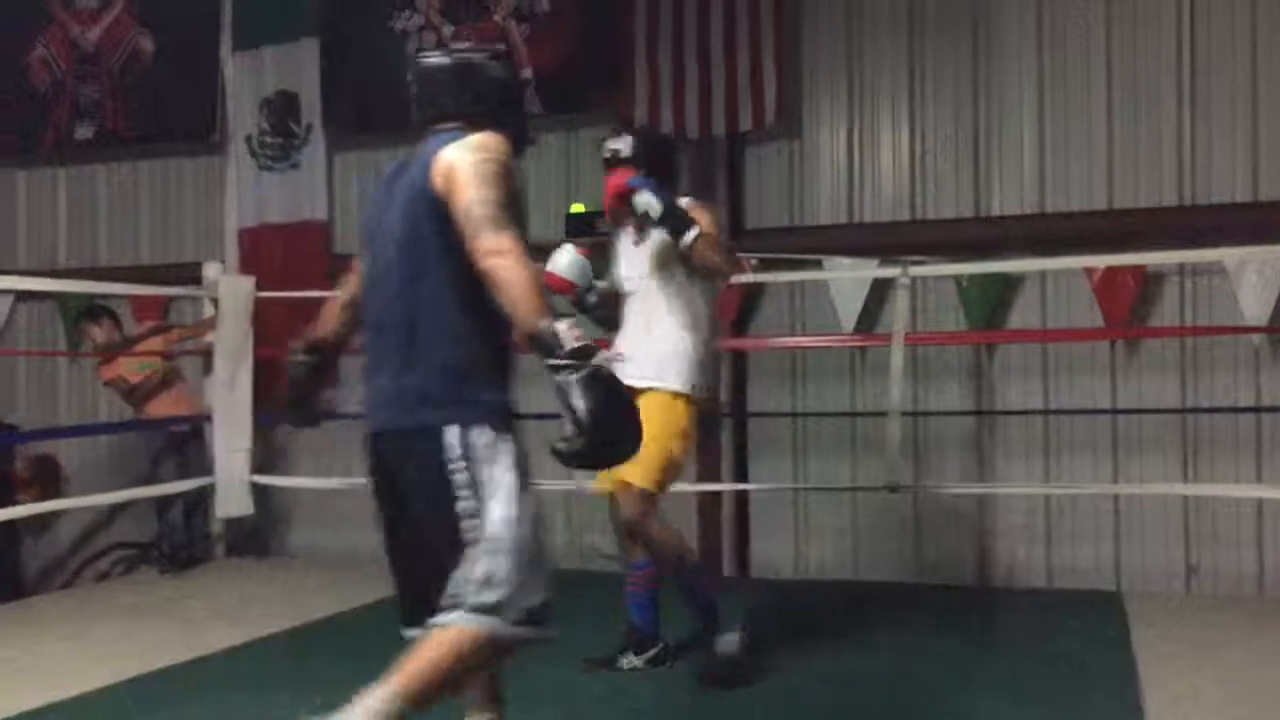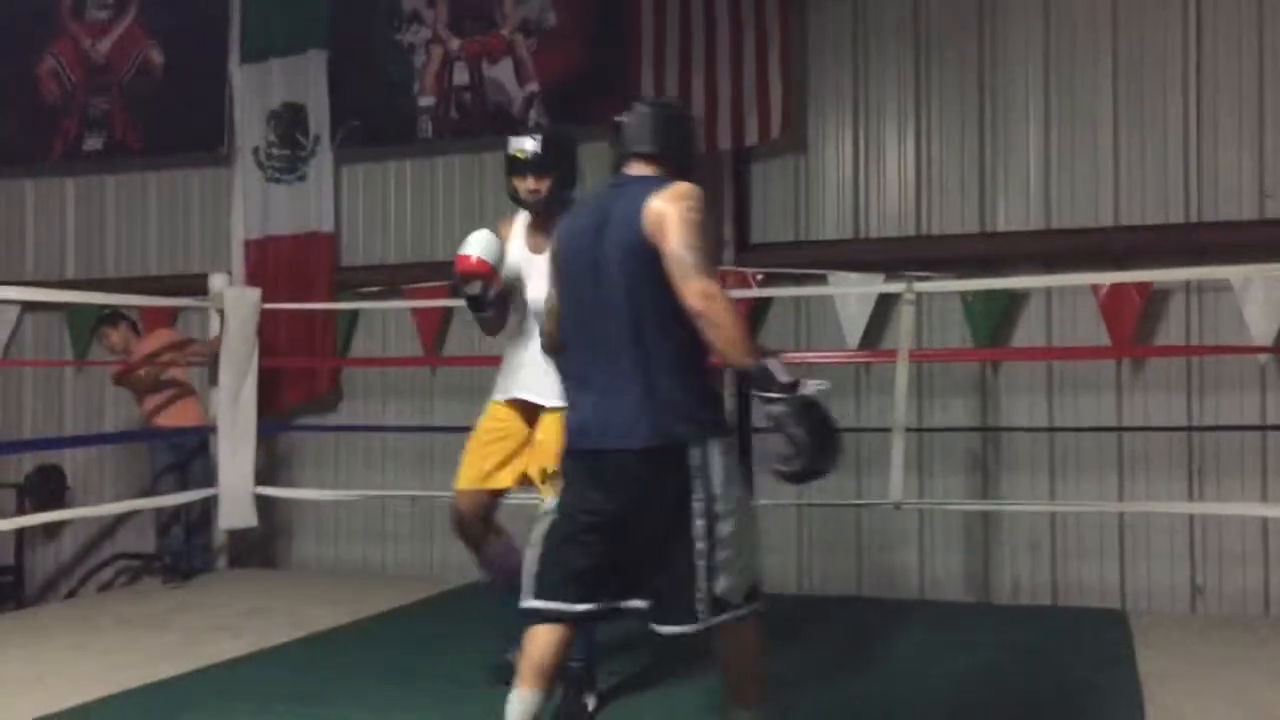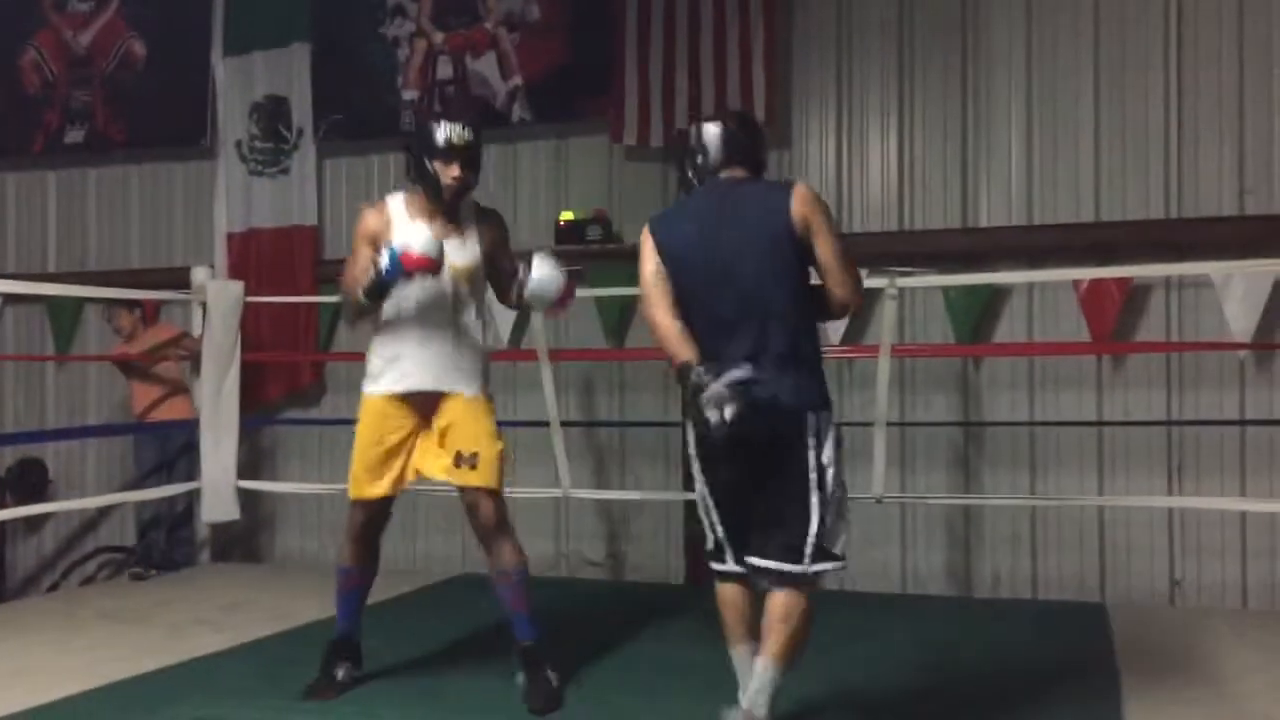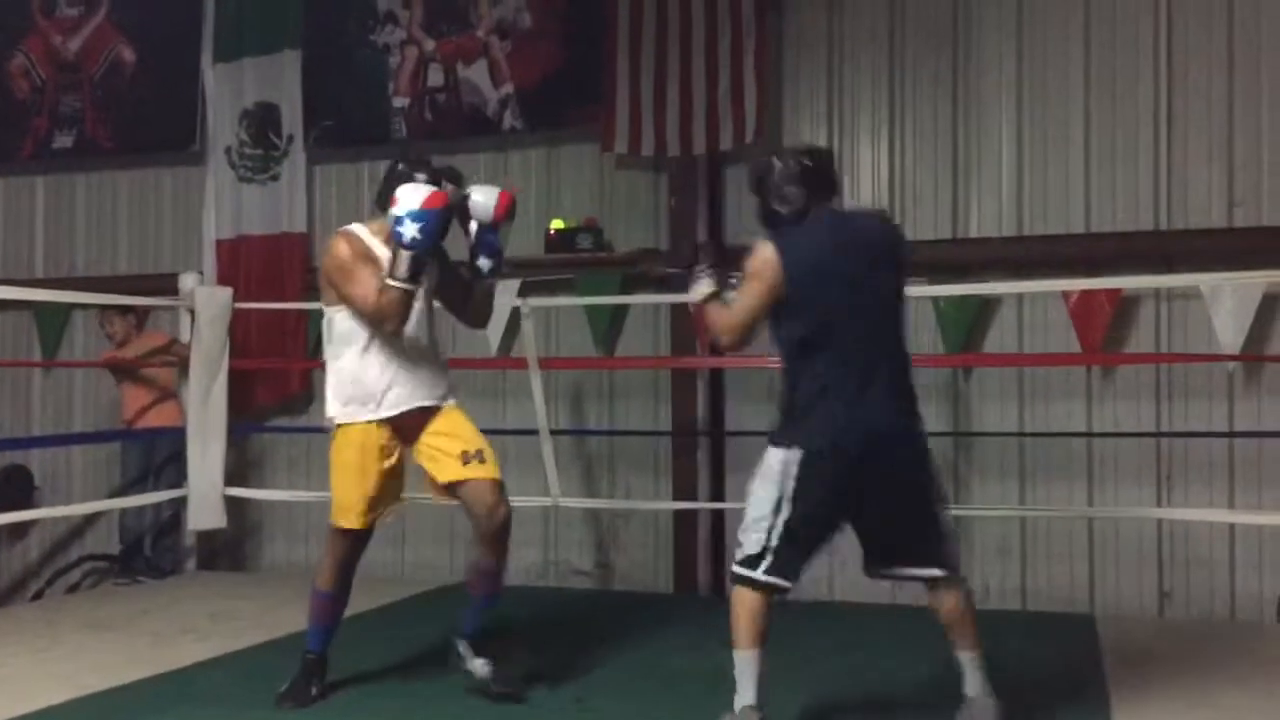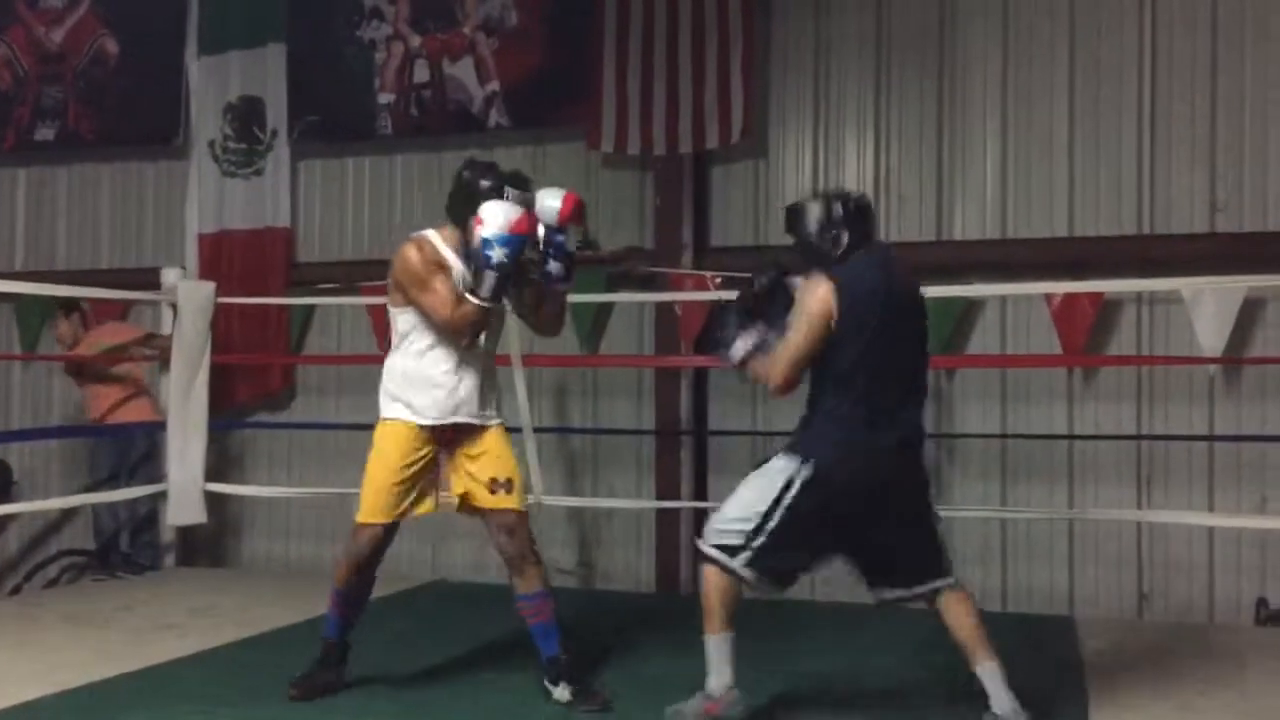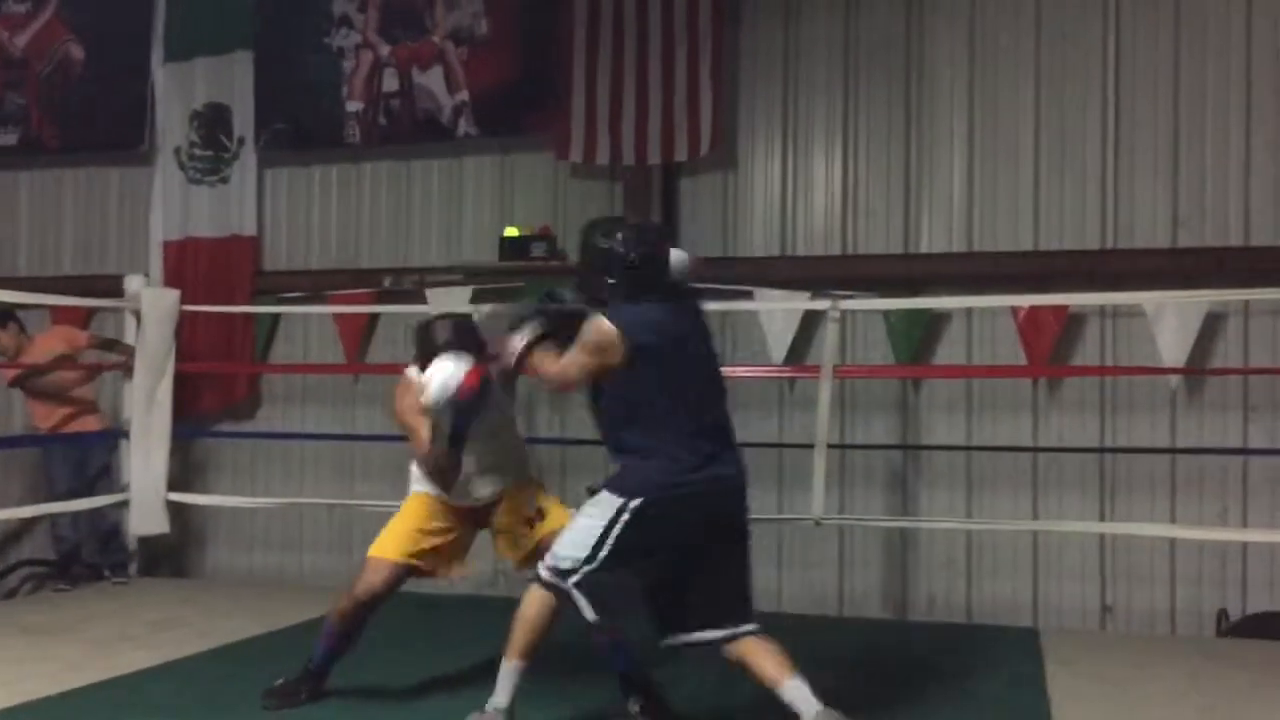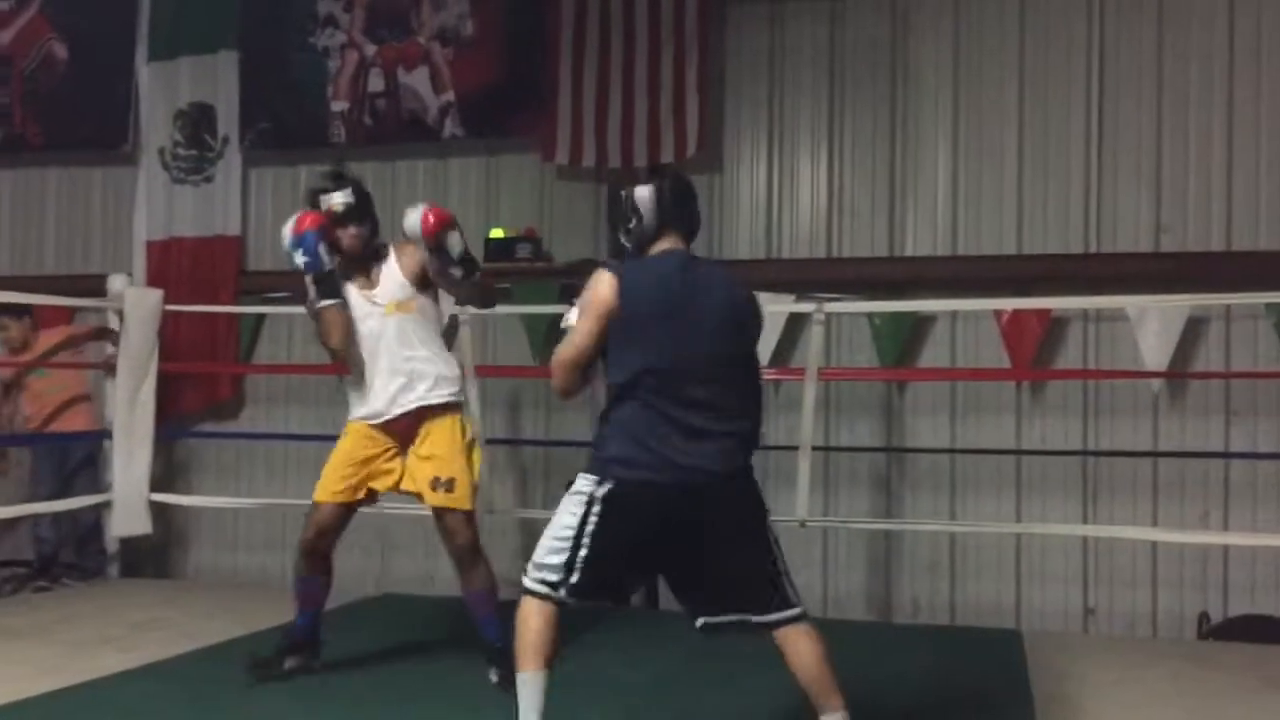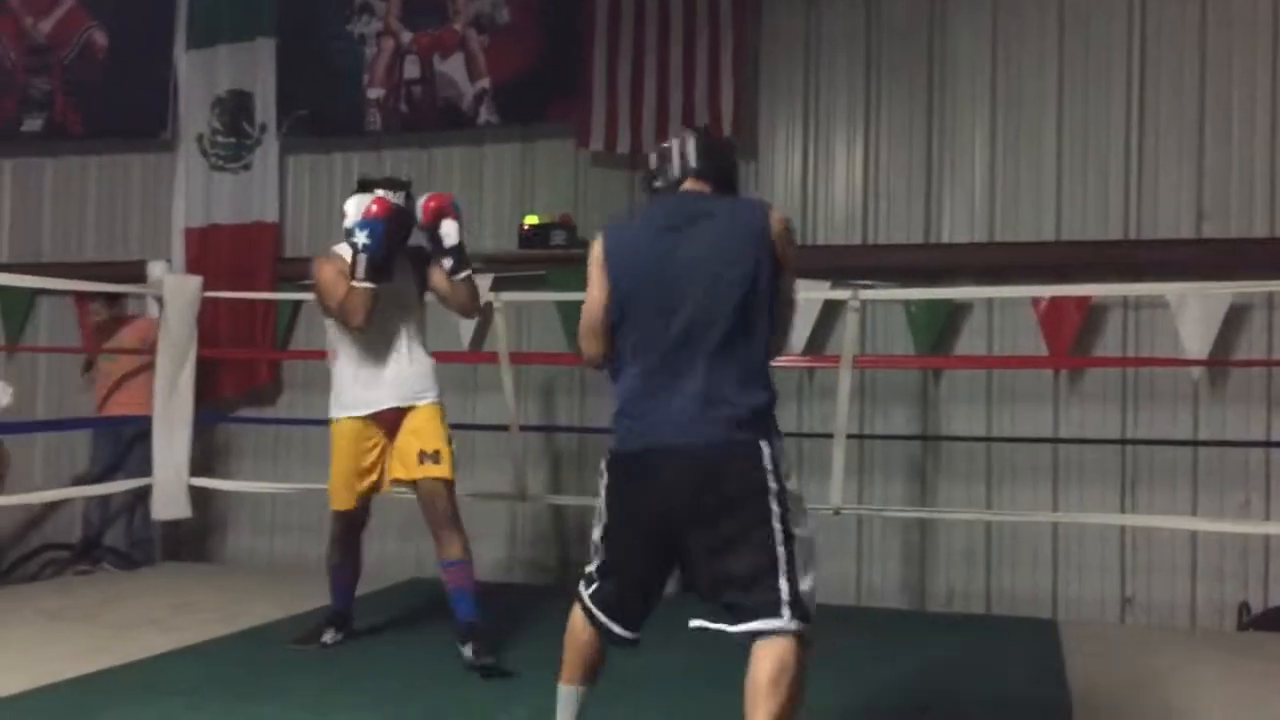
dt=0.4s
person 1, frame 1
left shoulder: (397, 180)
right shoulder: (478, 151)
left elbow: (353, 290)
right elbow: (497, 253)
left wrist: (309, 359)
right wrist: (568, 358)
left hip: (395, 419)
right hip: (454, 414)
left knee: (456, 604)
right knee: (500, 608)
person 1, frame 2
left shoulder: (572, 223)
right shoulder: (674, 202)
left elbow: (553, 332)
right elbow: (702, 300)
right wrist: (772, 383)
left hip: (593, 437)
right hip: (673, 434)
left knee: (560, 598)
right knee: (727, 596)
person 1, frame 3
left shoulder: (662, 230)
right shoulder: (796, 201)
left elbow: (662, 318)
right elbow: (845, 297)
left wrist: (705, 378)
left hip: (717, 410)
right hip: (792, 406)
left knee: (731, 558)
right knee: (797, 565)
person 1, frame 4
left shoulder: (774, 253)
right shoulder: (883, 233)
left elbow: (728, 334)
left wrist: (704, 291)
left hip: (814, 437)
right hip: (893, 431)
left knee: (752, 569)
right knee: (934, 566)
person 1, frame 5
left shoulder: (826, 286)
right shoulder: (903, 287)
left elbow: (780, 376)
left wrist: (737, 338)
right wrist: (788, 292)
left hip: (826, 461)
right hip: (897, 465)
left knee: (718, 550)
right knee: (935, 584)
person 1, frame 6
left shoulder: (609, 326)
right shoulder: (680, 303)
left elbow: (558, 374)
left wrist: (521, 347)
left hip: (655, 491)
right hip: (719, 490)
left knee: (553, 578)
right knee: (730, 631)
person 1, frame 7
left shoulder: (612, 283)
right shoulder: (735, 292)
left elbow: (563, 379)
left wrist: (578, 325)
left hip: (628, 477)
right hip: (721, 480)
left knee: (541, 588)
right knee: (781, 613)
person 1, frame 8
left shoulder: (614, 242)
right shoulder: (768, 225)
left elbow: (595, 350)
left hip: (638, 448)
right hip: (736, 446)
left knee: (597, 599)
right knee: (779, 621)
person 2, frame 1
left shoulder: (688, 214)
right shoulder: (622, 231)
left elbow: (723, 266)
left wrist: (670, 214)
right wrist: (586, 294)
left hip: (667, 386)
right hip: (625, 384)
left knee: (635, 512)
right knee: (625, 512)
left ankle: (714, 619)
right ankle: (646, 637)
person 2, frame 2
right shoulder: (508, 233)
right wrist: (477, 294)
left hip: (571, 404)
right hip: (511, 397)
right knee: (467, 514)
left ankle: (582, 673)
person 2, frame 3
left shoulder: (486, 223)
right shoulder: (380, 217)
left elbow: (509, 292)
right elbow: (355, 304)
left wrist: (539, 291)
right wrist: (386, 271)
left hip: (461, 388)
right hip: (390, 390)
left knee: (490, 517)
right knee: (363, 519)
left ankle: (533, 657)
right ankle: (345, 648)
person 2, frame 4
left shoulder: (426, 251)
right shoulder: (346, 246)
left elbow: (475, 315)
right elbow: (388, 317)
left wrist: (486, 249)
right wrist: (410, 250)
left hip: (432, 405)
right hip: (362, 415)
left knee: (493, 511)
right knee: (345, 544)
left ankle: (473, 641)
right ankle: (312, 666)
person 2, frame 5
left shoulder: (499, 260)
right shoulder: (418, 254)
left elbow: (548, 324)
right elbow: (462, 329)
left wrist: (555, 253)
right wrist: (493, 269)
left hip: (478, 422)
right hip: (412, 420)
left knee: (516, 543)
right knee: (367, 545)
left ankle: (557, 671)
right ankle: (331, 653)
person 2, frame 6
left shoulder: (497, 365)
right shoulder: (409, 390)
right elbow: (442, 477)
right wrist: (451, 419)
left hip: (509, 489)
right hip: (439, 496)
right knee: (366, 592)
right ankle: (311, 675)
person 2, frame 7
left shoulder: (411, 257)
right shoulder: (323, 283)
left elbow: (484, 299)
right elbow: (340, 346)
left wrist: (459, 256)
right wrist: (319, 274)
left hip: (433, 412)
right hip: (370, 420)
left knee: (460, 536)
right knee: (317, 531)
left ankle: (500, 653)
right ankle: (302, 642)
person 2, frame 8
left shoulder: (415, 259)
right shoulder: (331, 265)
left elbow: (470, 306)
right elbow: (356, 319)
left wrist: (448, 244)
right wrist: (366, 254)
left hip: (417, 403)
right hip: (357, 411)
left knee: (441, 509)
right knee: (346, 522)
left ankle: (471, 633)
right ankle: (339, 618)
person 3, frame 1
left shoulder: (150, 332)
right shoulder: (106, 365)
left elbow: (194, 331)
right elbow: (134, 396)
right wrist: (160, 374)
left hip: (188, 419)
right hip: (159, 426)
left knee: (196, 487)
left ankle: (199, 551)
right ankle: (173, 554)
person 3, frame 2
left shoulder: (163, 338)
right shoulder: (123, 370)
left elbow: (209, 350)
right elbow: (143, 386)
right wrist: (166, 364)
left hip: (193, 429)
right hip: (161, 435)
left knee: (197, 499)
left ankle: (199, 564)
right ankle: (174, 567)
person 3, frame 3
left shoulder: (165, 332)
right shoulder: (121, 352)
left elbow: (199, 349)
right elbow: (137, 364)
right wrist: (162, 354)
left hip: (181, 421)
right hip: (148, 426)
left knee: (179, 490)
right knee: (149, 489)
left ankle: (178, 556)
right ankle: (148, 557)
person 3, frame 4
left shoulder: (156, 339)
right shoulder: (113, 357)
left elbow: (188, 355)
right elbow: (129, 367)
right wrist: (150, 359)
left hip: (169, 429)
right hip: (136, 433)
left knee: (166, 497)
right knee: (132, 496)
left ankle: (162, 562)
right ankle: (131, 563)
person 3, frame 5
left shoulder: (113, 332)
right shoulder: (72, 360)
left elbow: (150, 340)
right elbow: (96, 369)
left wrist: (168, 348)
right wrist: (124, 356)
left hip: (141, 423)
right hip: (106, 429)
right knee: (105, 493)
left ankle: (142, 558)
right ankle: (109, 559)
person 3, frame 6
left shoulder: (58, 335)
left elbow: (103, 343)
right elbow: (46, 389)
left wrist: (135, 354)
right wrist: (82, 377)
left hip: (92, 431)
right hip: (57, 439)
left knee: (101, 498)
right knee: (63, 502)
left ankle: (116, 562)
right ankle: (68, 568)
person 3, frame 7
left shoulder: (63, 337)
left elbow: (102, 333)
left hip: (81, 433)
right hip: (44, 438)
left knee: (83, 500)
right knee: (44, 502)
left ankle: (91, 565)
right ankle: (47, 568)
person 3, frame 8
left shoulder: (141, 327)
right shoulder: (98, 335)
left hip: (138, 419)
right hip: (106, 420)
left knee: (135, 486)
right knee: (96, 482)
left ankle: (139, 552)
right ankle: (90, 550)
